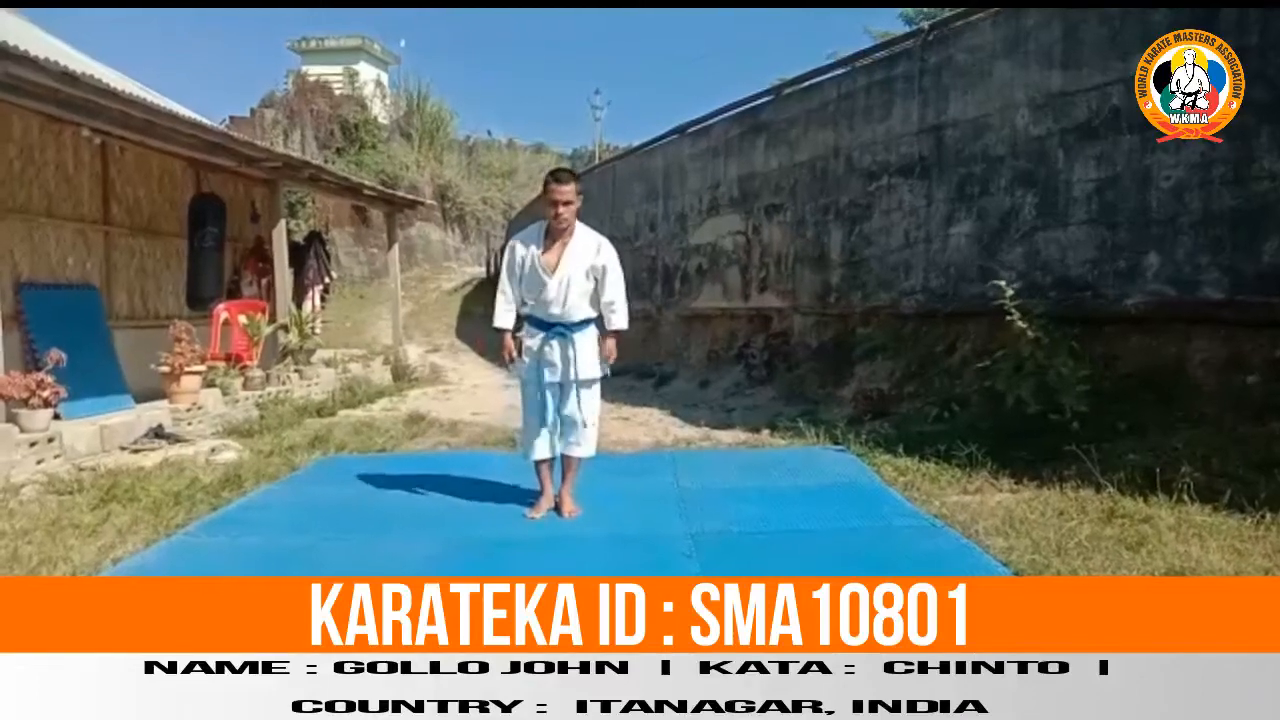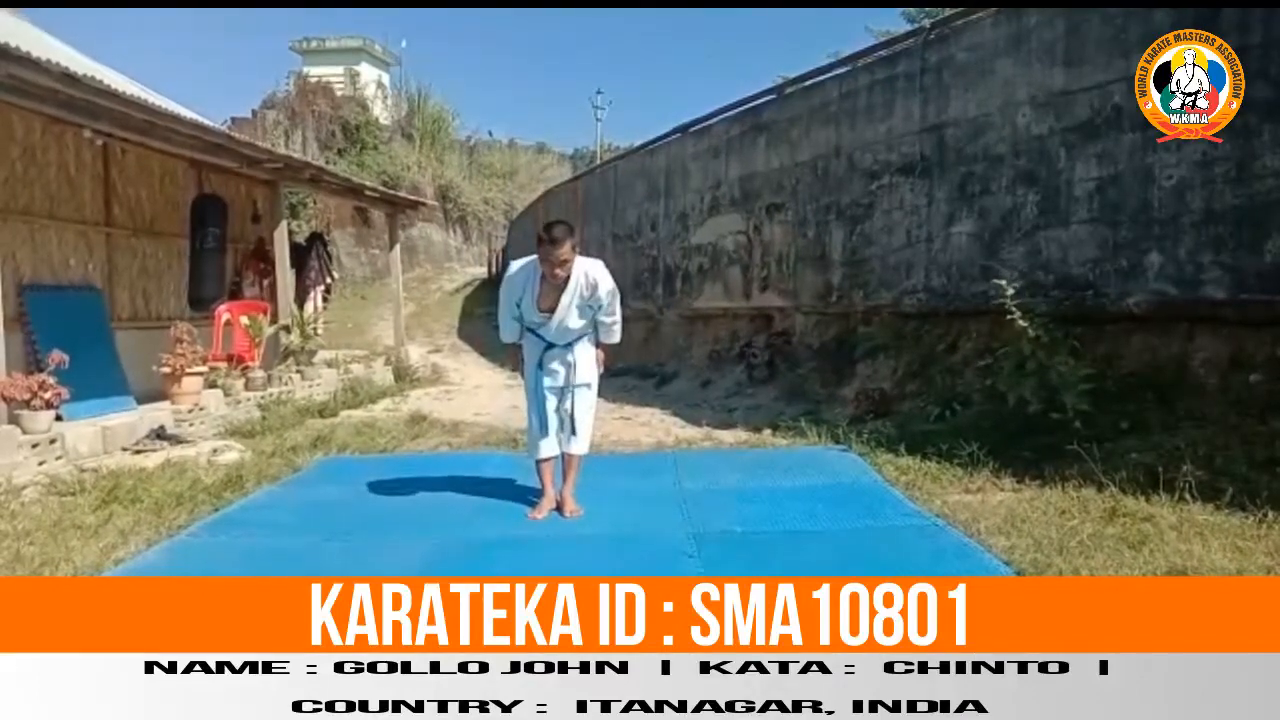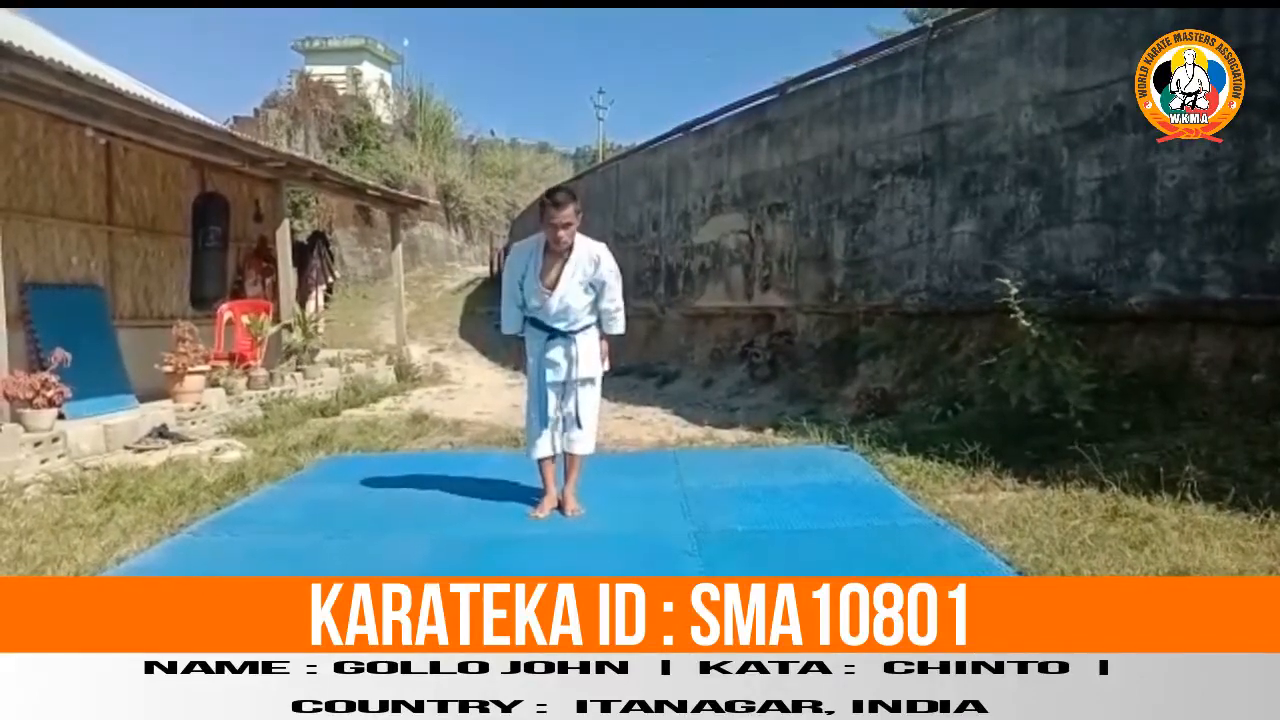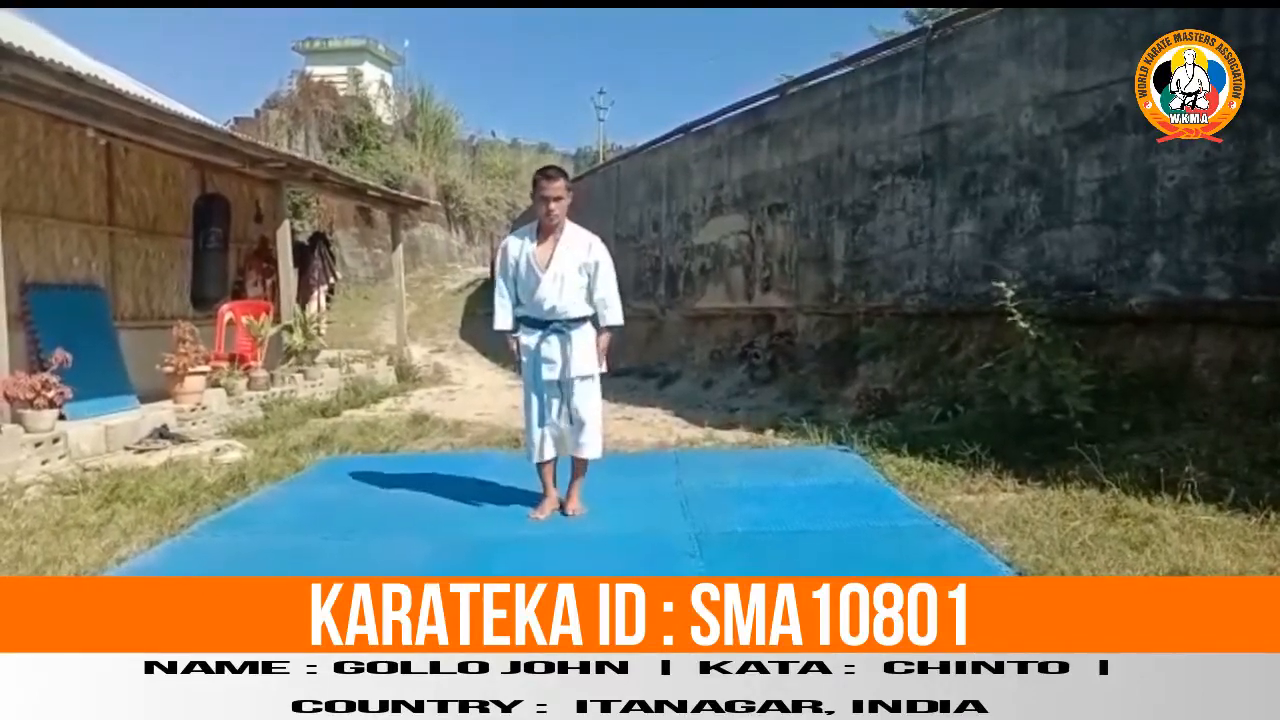
dt=1s
person 1, frame 1
left shoulder: (597, 245)
right shoulder: (521, 242)
left elbow: (612, 292)
right elbow: (508, 291)
left wrist: (611, 335)
right wrist: (506, 334)
left hip: (580, 340)
right hip: (536, 339)
left knee: (578, 416)
right knee: (538, 417)
left ankle: (566, 492)
right ankle: (545, 492)
person 1, frame 2
left shoulder: (596, 276)
right shoulder: (517, 275)
left elbow: (609, 315)
right elbow: (509, 314)
left wrist: (601, 347)
right wrist: (513, 348)
left hip: (580, 349)
right hip: (538, 349)
left knee: (577, 418)
right knee: (541, 419)
left ankle: (568, 492)
right ankle: (547, 493)
person 1, frame 3
left shoulder: (597, 256)
right shoulder: (521, 254)
left elbow: (611, 301)
right elbow: (512, 301)
left wrist: (605, 340)
right wrist: (517, 342)
left hip: (583, 343)
right hip: (541, 342)
left knee: (580, 415)
right knee: (541, 416)
left ankle: (570, 491)
right ankle: (549, 491)
person 1, frame 4
left shoulder: (588, 244)
right shoulder: (513, 245)
left elbow: (604, 291)
right elbow: (505, 294)
left wrist: (605, 333)
right wrist: (511, 338)
left hip: (578, 338)
right hip: (535, 340)
left knee: (585, 416)
right knee: (540, 418)
left ankle: (575, 491)
right ankle: (549, 494)
